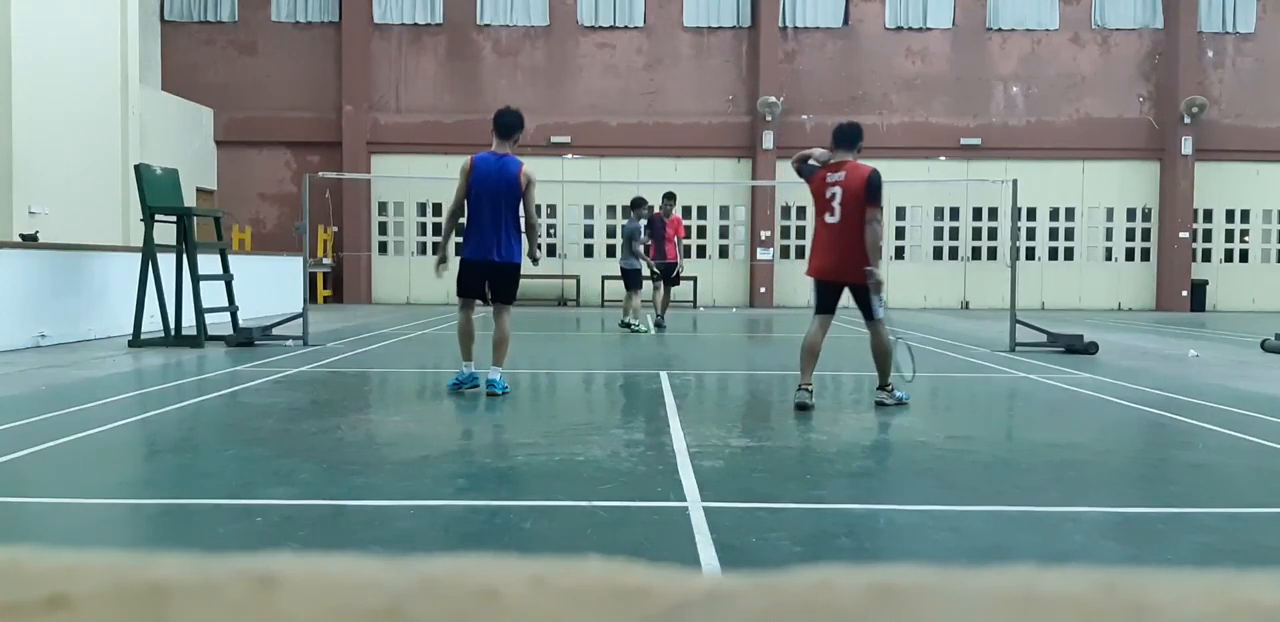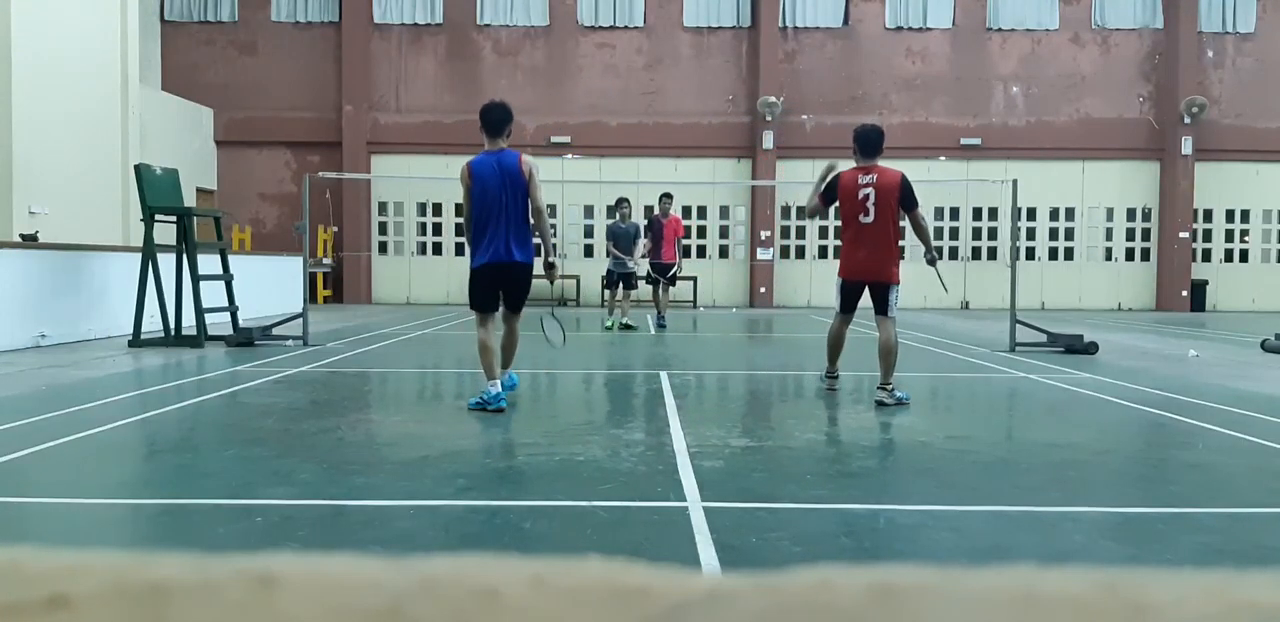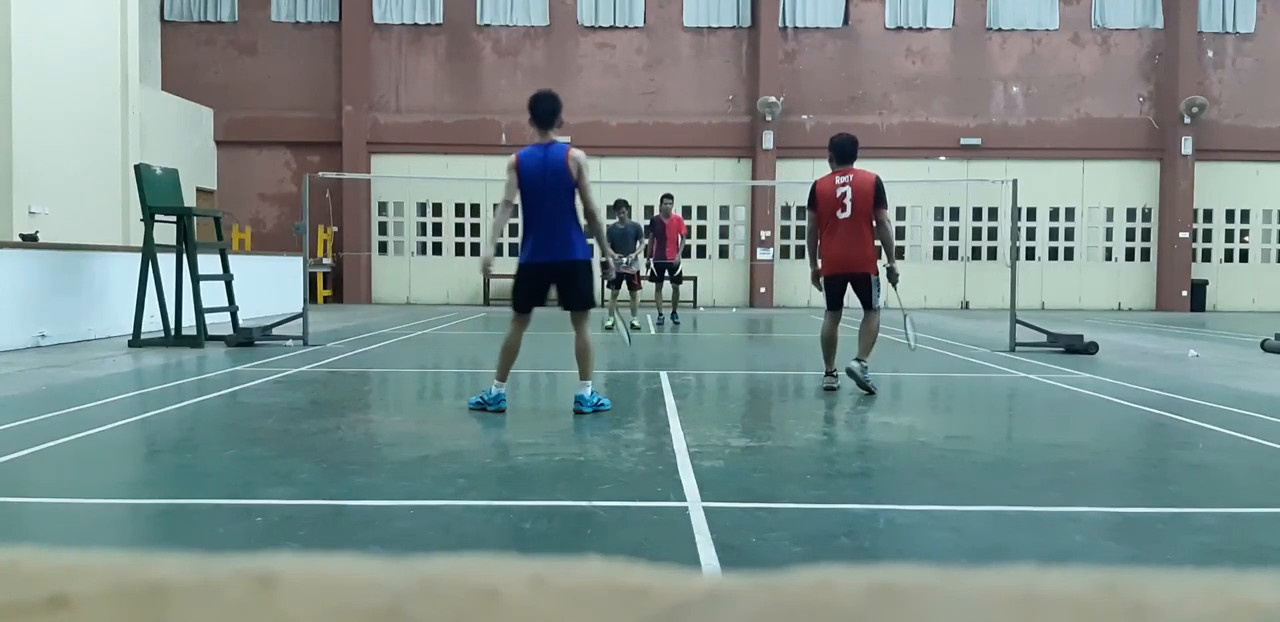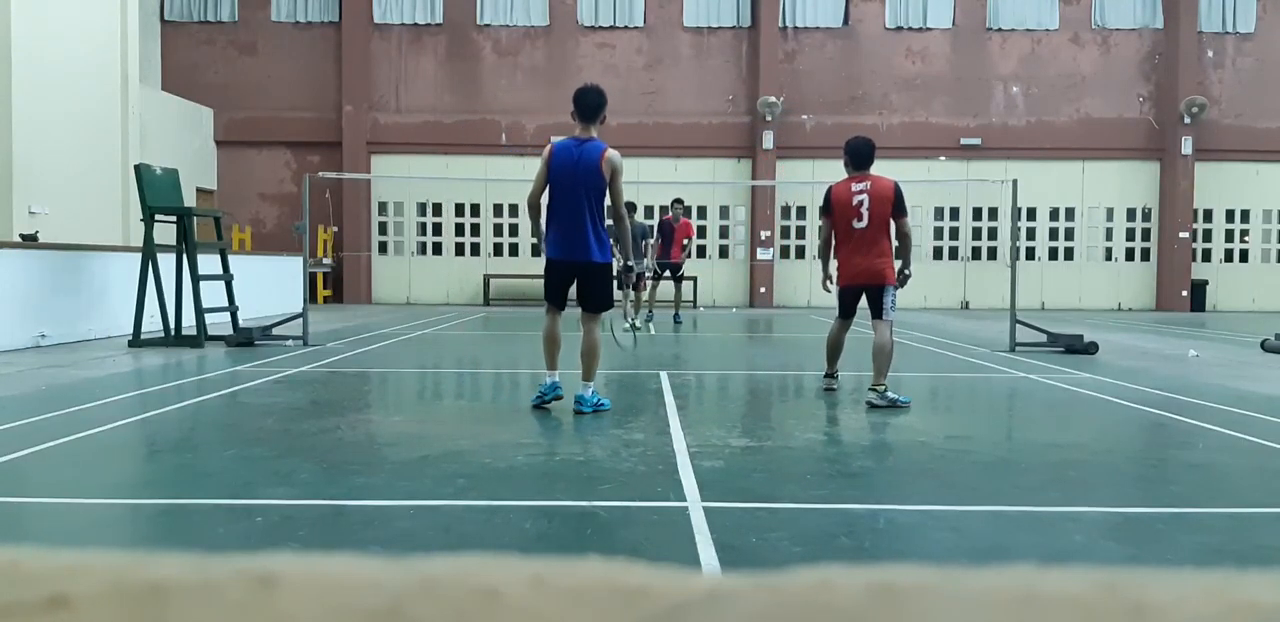
dt=0.5s
person 1, frame 1
left shoulder: (471, 164)
right shoulder: (524, 172)
left elbow: (456, 210)
right elbow: (531, 219)
left wrist: (443, 247)
right wrist: (533, 249)
left hip: (474, 253)
right hip: (507, 255)
left knee: (466, 309)
right knee: (501, 314)
left ankle: (467, 370)
right ankle: (494, 376)
person 1, frame 2
left shoulder: (470, 169)
right shoulder: (526, 163)
left elbow: (468, 219)
right elbow: (538, 210)
left wrist: (475, 254)
right wrist: (549, 254)
left hip: (486, 258)
right hip: (520, 257)
left knee: (485, 323)
right knee: (512, 319)
left ankle: (494, 391)
right ankle: (506, 375)
person 1, frame 3
left shoulder: (517, 161)
right shoulder: (574, 157)
left elbow: (506, 205)
right elbow: (590, 210)
left wrist: (489, 247)
right wrist: (606, 252)
left hip: (534, 257)
right hip: (574, 255)
left knee: (519, 323)
right knee: (581, 323)
left ankle: (496, 392)
right ankle: (586, 394)
person 1, frame 4
left shoulder: (552, 151)
right shoulder: (610, 158)
left elbow: (533, 200)
right elbow: (619, 214)
left wrist: (539, 235)
right wrist: (628, 259)
left hip: (558, 252)
right hip: (594, 254)
left knee: (553, 313)
right knee: (591, 322)
left ankle: (552, 380)
right ankle: (586, 394)
person 2, frame 1
left shoulder: (817, 173)
right shoulder: (869, 175)
left elbow: (796, 162)
right elbow: (873, 223)
left wrist: (813, 153)
right wrist: (874, 266)
left hip: (823, 266)
right hip: (857, 267)
left knee: (819, 325)
right knee: (876, 325)
left ankle: (804, 387)
right ankle: (885, 389)
person 2, frame 2
left shoulder: (840, 180)
right shoulder: (897, 179)
left elbow: (811, 212)
right elbow: (917, 220)
left wrist: (821, 179)
right wrist: (930, 249)
left hip: (851, 266)
right hip: (885, 268)
left knee: (842, 319)
right knee: (886, 324)
left ankle: (831, 373)
right ankle: (886, 387)
person 2, frame 3
left shoulder: (819, 186)
right shoulder: (872, 181)
left elbow: (812, 230)
right elbow: (883, 224)
left wrist: (814, 265)
right wrist: (891, 262)
left hip: (831, 263)
right hip: (863, 261)
left knee: (832, 316)
right knee: (872, 312)
left ankle: (830, 373)
right ankle: (860, 362)
person 2, frame 4
left shoulder: (834, 191)
right shoulder: (890, 187)
left elbow: (825, 237)
right elbow: (904, 232)
left wrist: (825, 271)
right wrist: (906, 266)
left hip: (848, 272)
right hip: (880, 271)
left knee: (841, 323)
right knee: (882, 327)
left ankle: (830, 375)
right ankle: (877, 389)
